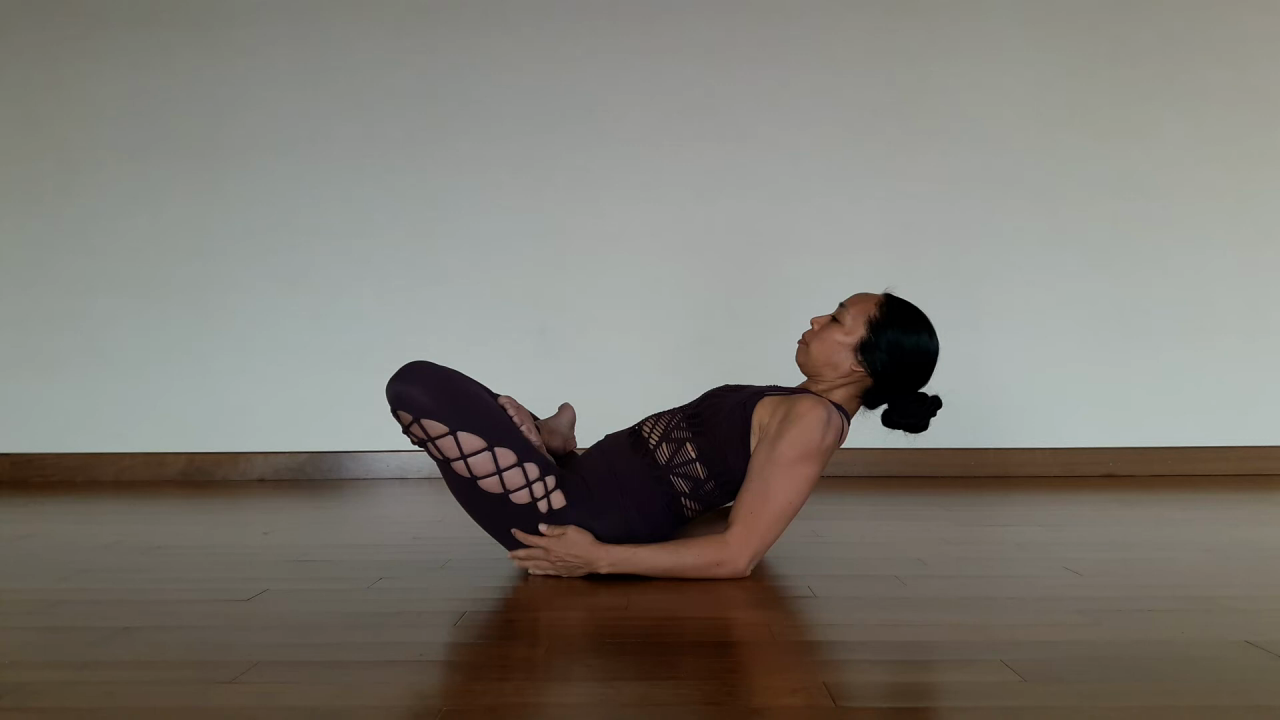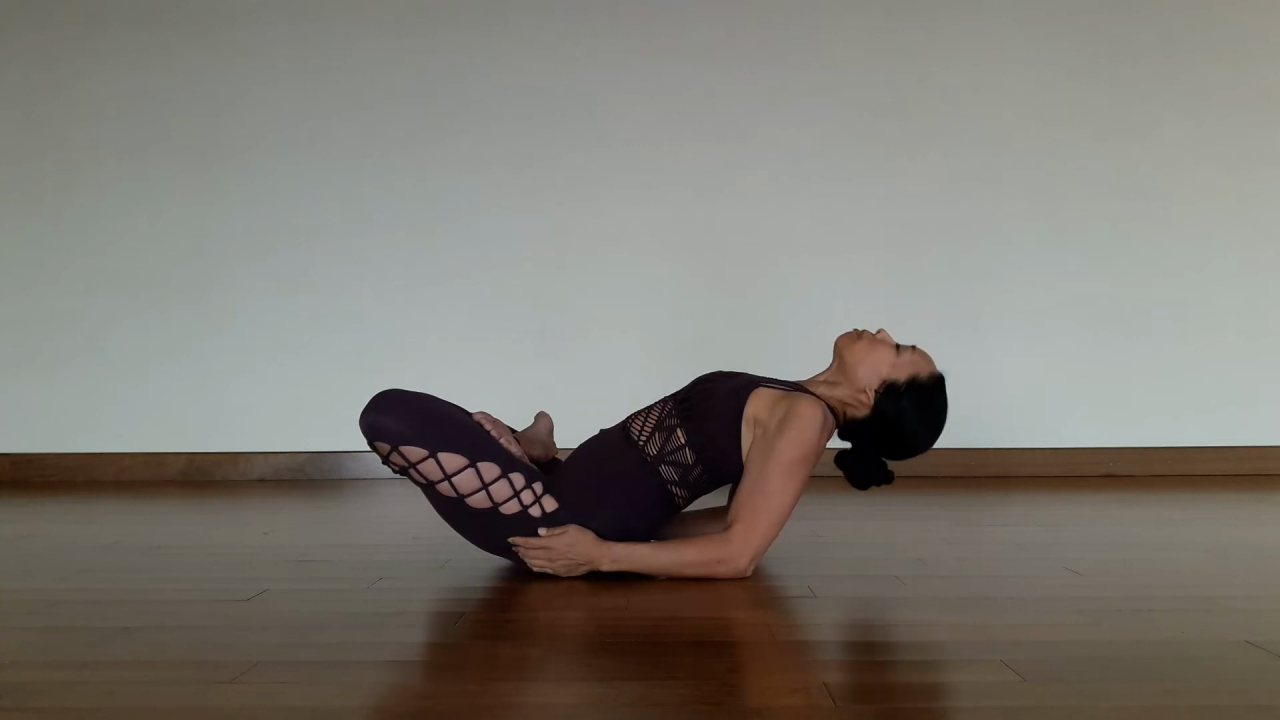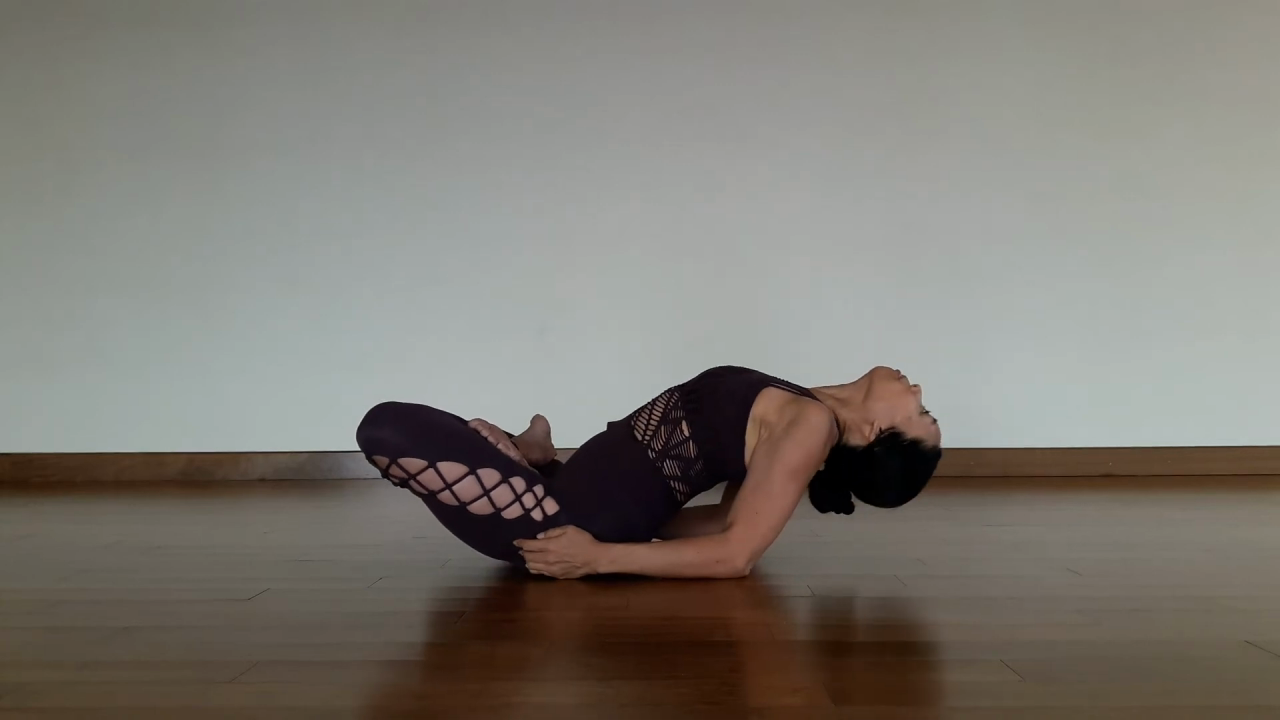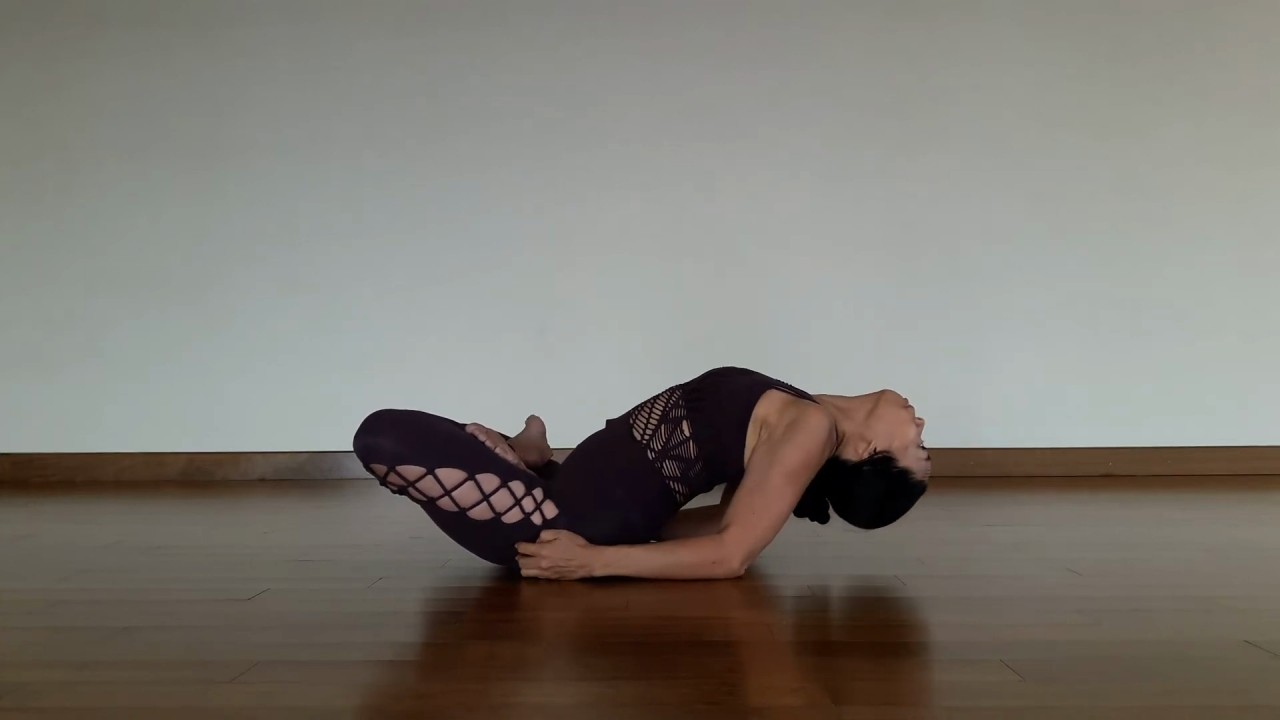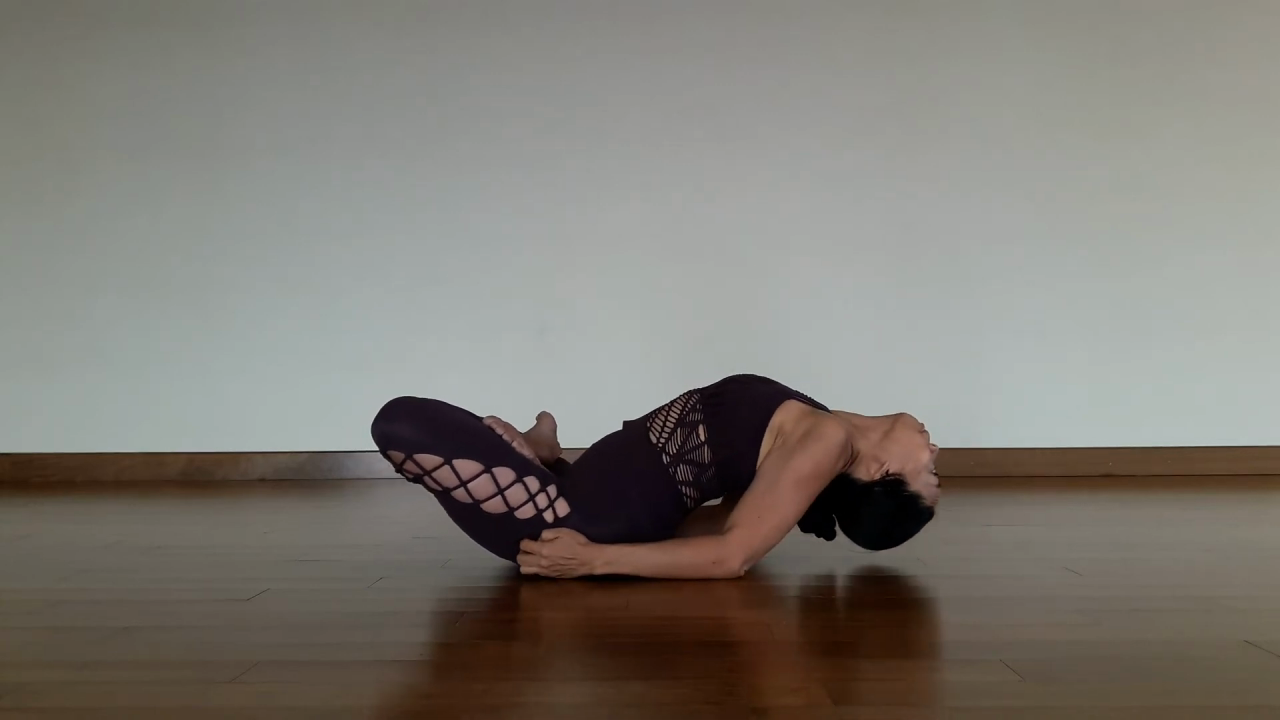
dt=0.7s
person 1, frame 1
left shoulder: (811, 421)
right shoulder: (801, 410)
left elbow: (736, 555)
right elbow: (744, 514)
left wrist: (599, 556)
left hip: (584, 523)
right hip: (600, 493)
left knee: (416, 386)
person 1, frame 2
left shoulder: (804, 418)
right shoulder: (792, 408)
left elbow: (738, 553)
right elbow: (739, 517)
left wrist: (600, 553)
left hip: (574, 524)
right hip: (587, 501)
left knee: (390, 415)
person 1, frame 3
left shoulder: (811, 423)
right shoulder: (797, 412)
left elbow: (735, 553)
right elbow: (733, 517)
left wrist: (599, 556)
left hip: (575, 522)
right hip: (586, 502)
left knee: (386, 428)
person 1, frame 4
left shoulder: (812, 427)
right shoulder: (795, 421)
left elbow: (729, 553)
right elbow: (731, 519)
left wrist: (593, 561)
left hip: (571, 525)
right hip: (583, 500)
left knee: (382, 436)
person 1, frame 5
left shoulder: (828, 438)
right shoulder: (813, 434)
left elbow: (731, 555)
left wrist: (595, 559)
left hip: (586, 523)
right hip: (596, 499)
left knee: (401, 422)
